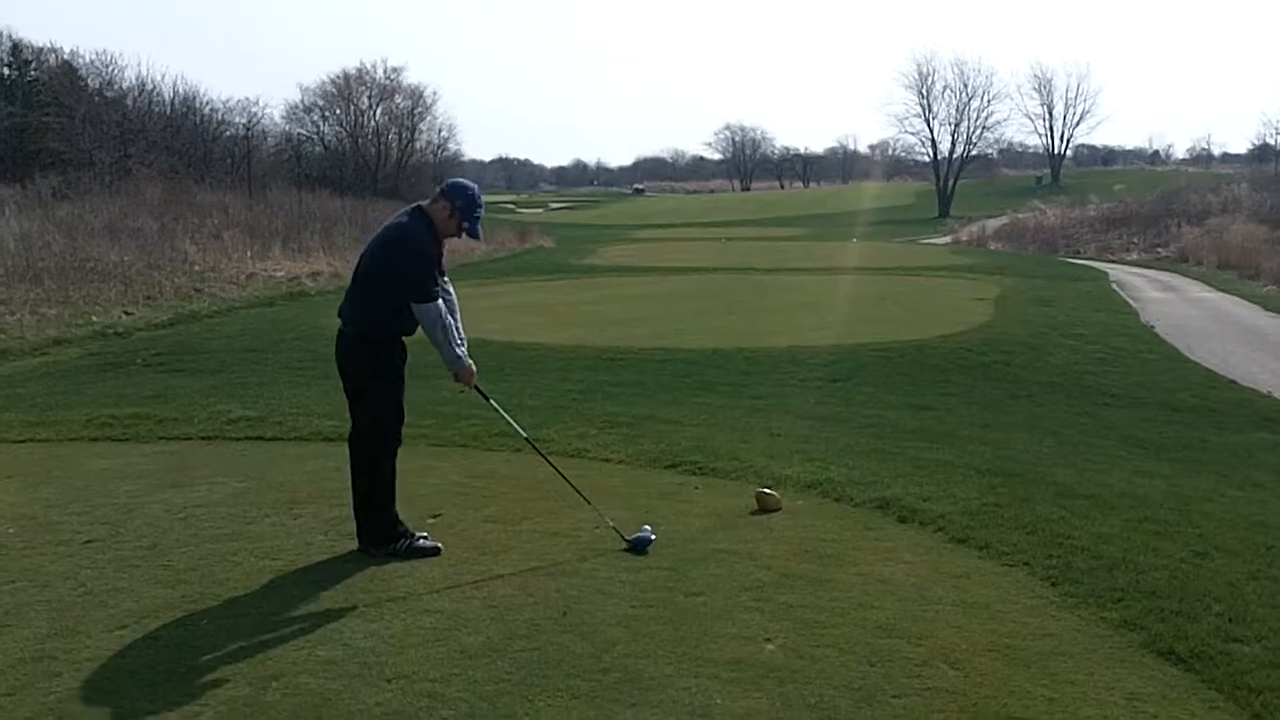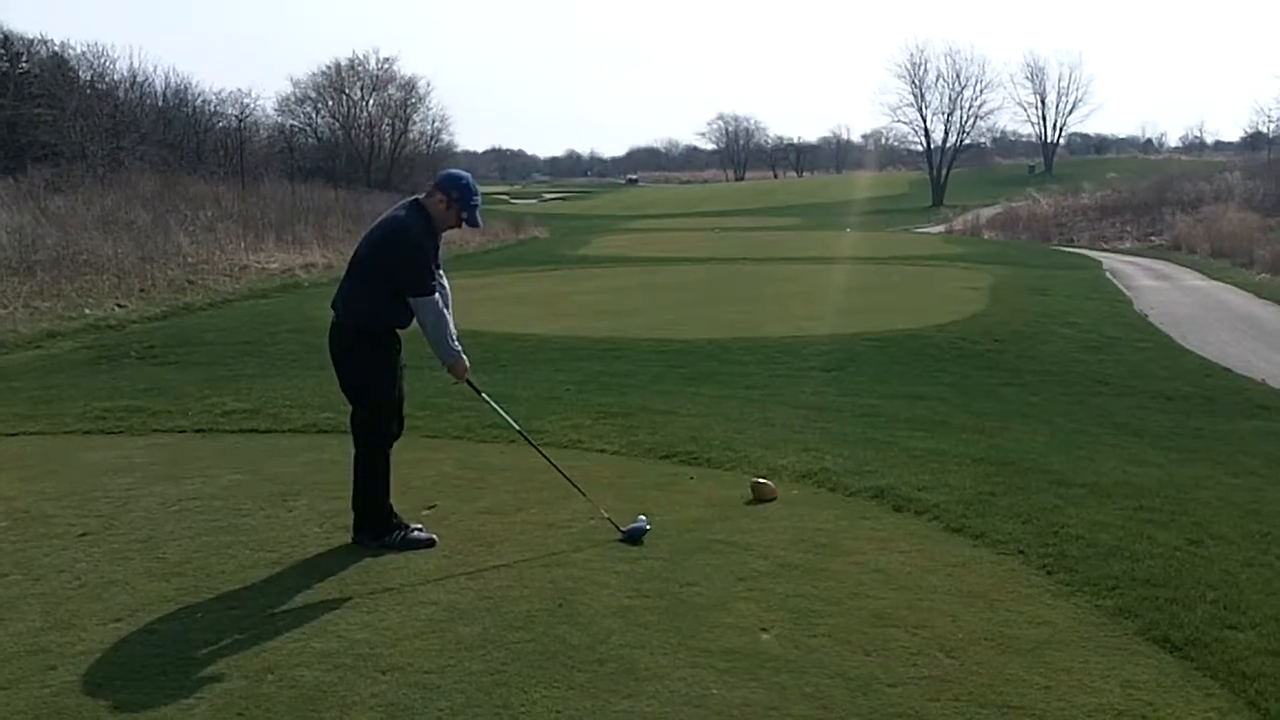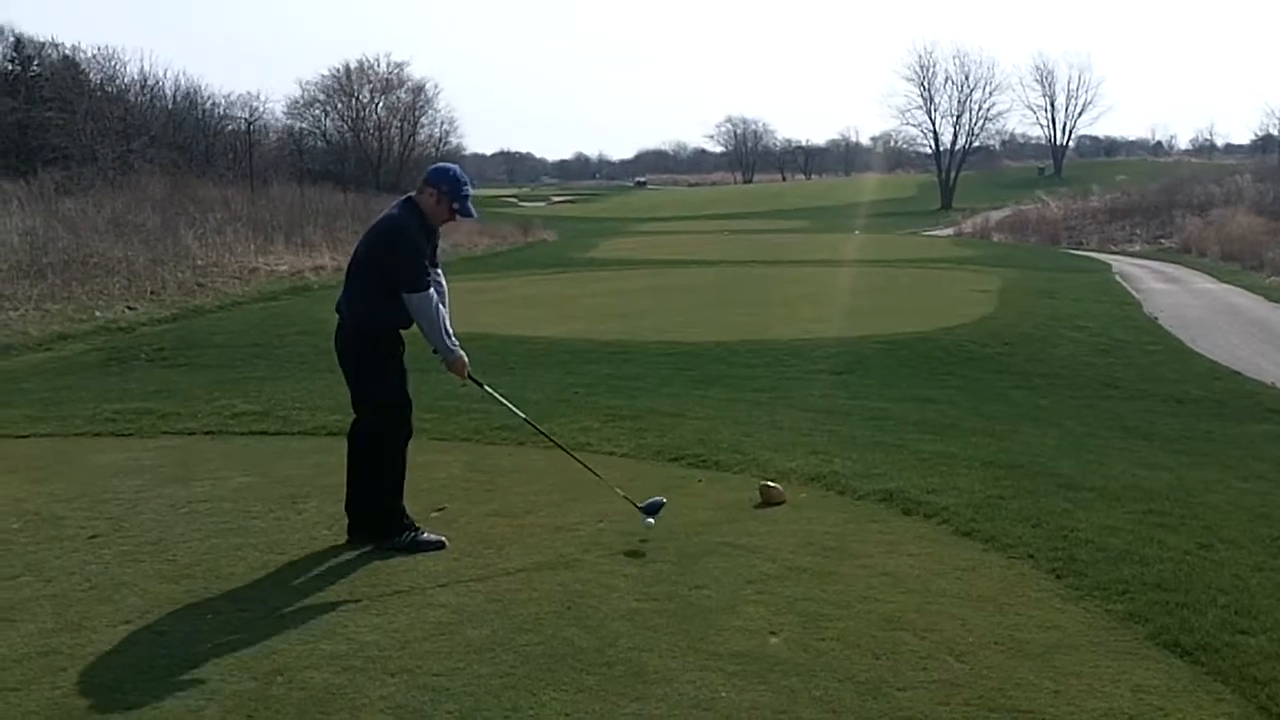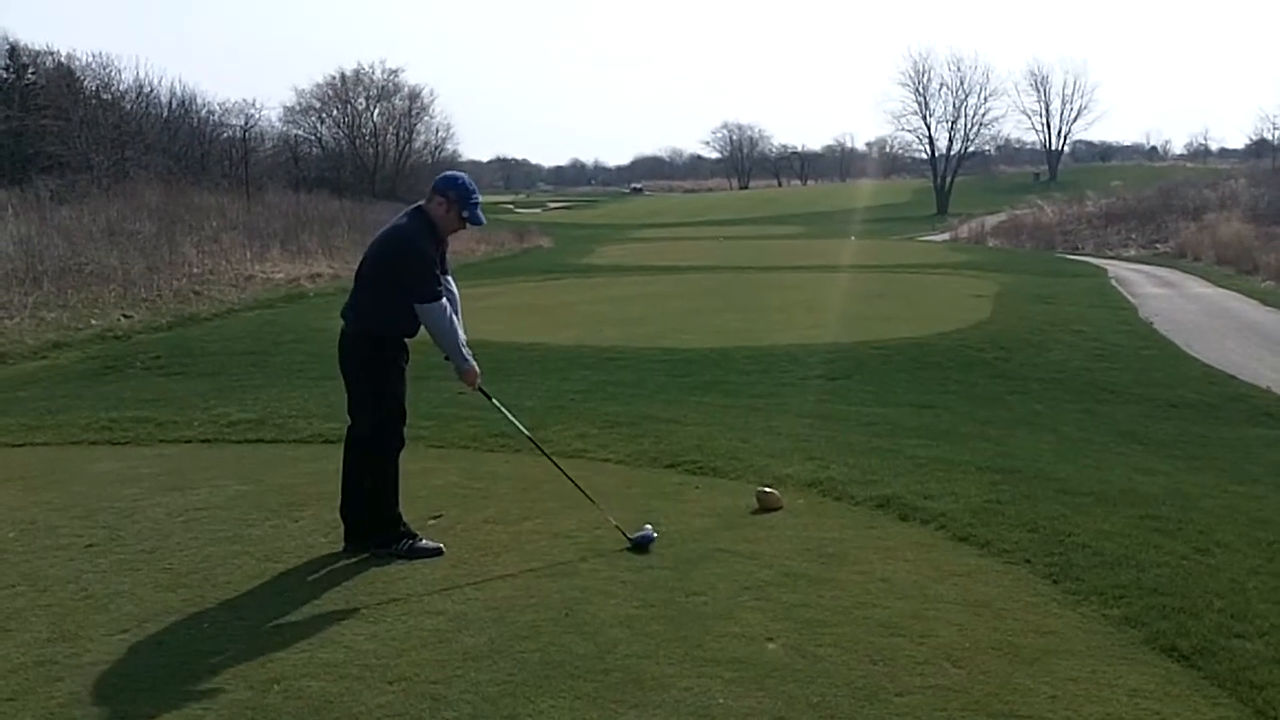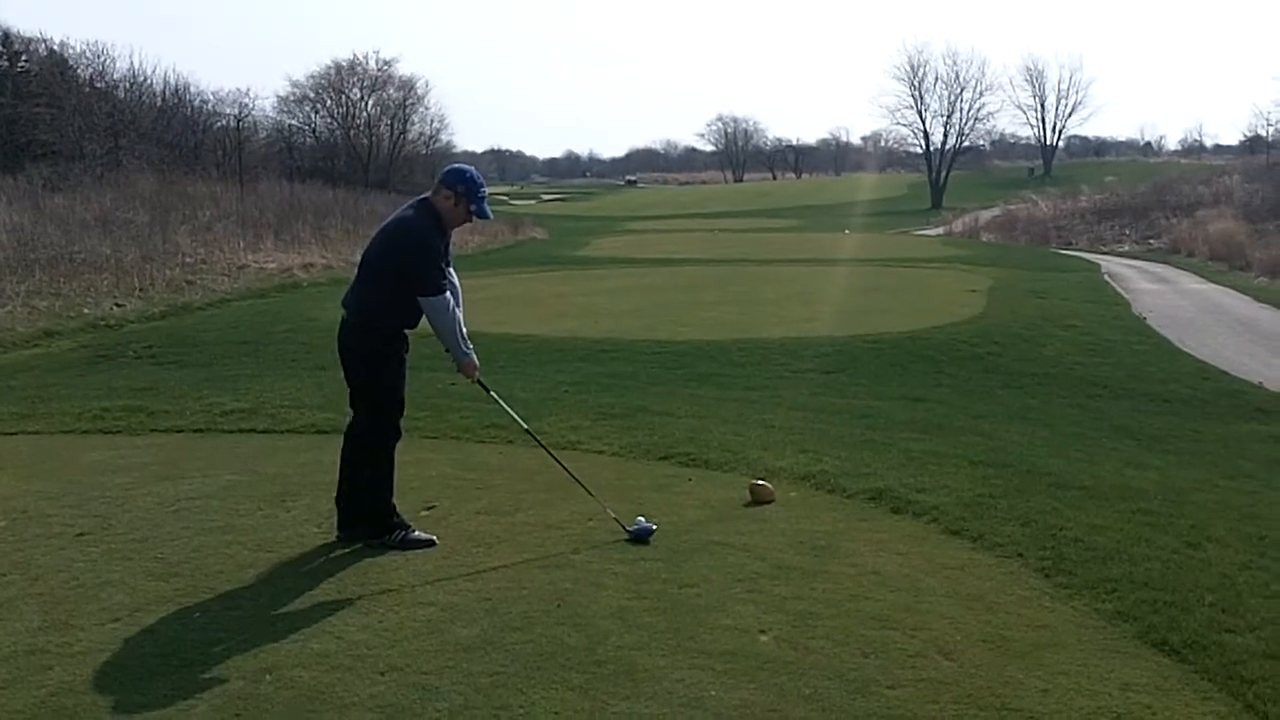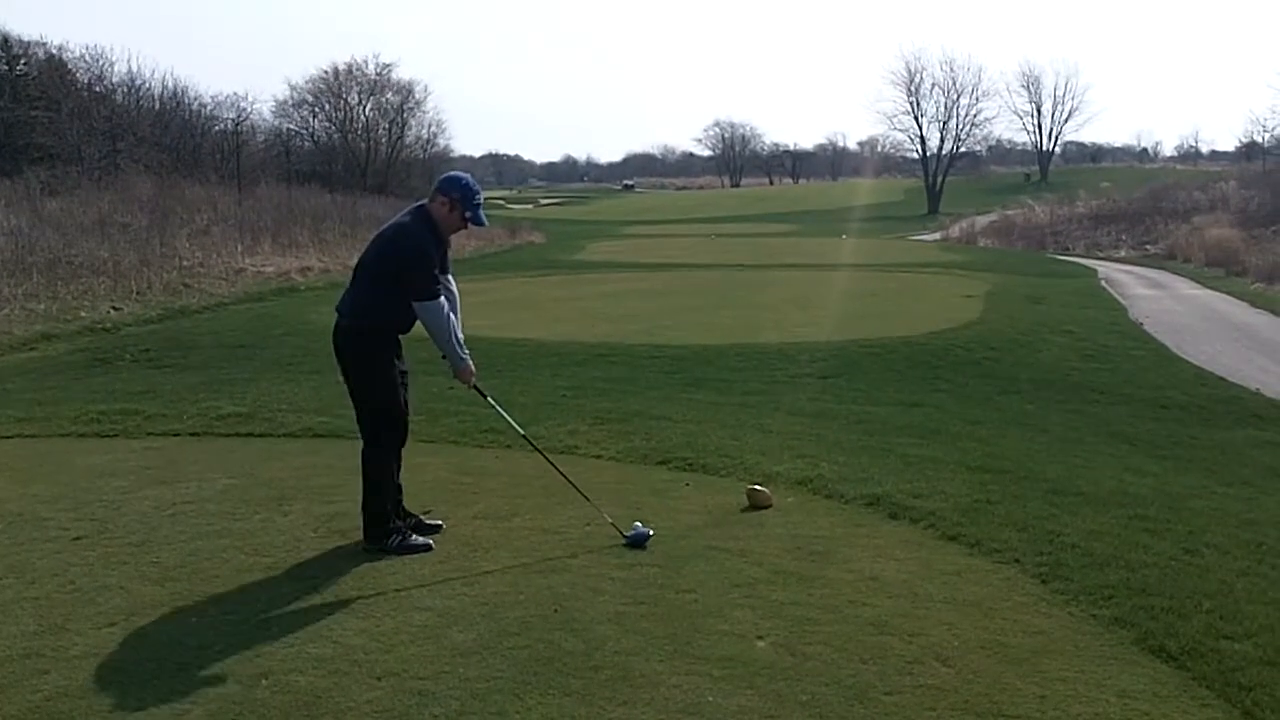
dt=0.5s
person 1, frame 1
left shoulder: (421, 232)
right shoulder: (410, 239)
left elbow: (443, 293)
right elbow: (430, 311)
left wrist: (461, 352)
right wrist: (457, 362)
left hip: (377, 342)
right hip: (367, 346)
left knee: (376, 435)
right knee: (379, 437)
left ankle: (377, 528)
right ankle: (383, 534)
person 1, frame 2
left shoulder: (419, 224)
right shoulder: (407, 232)
left elbow: (438, 285)
right elbow: (428, 305)
left wrist: (452, 348)
right wrist: (452, 356)
left hip: (373, 334)
right hip: (359, 338)
left knee: (385, 423)
right knee: (377, 427)
left ankle: (371, 518)
right ankle: (377, 525)
person 1, frame 3
left shoulder: (420, 225)
right shoulder: (401, 230)
left elbow: (435, 284)
right elbow: (422, 301)
left wrist: (448, 343)
right wrist: (449, 351)
left hip: (374, 335)
right hip: (366, 338)
left knee: (374, 426)
right knee: (390, 427)
left ankle: (364, 521)
right ankle: (391, 526)
person 1, frame 4
left shoulder: (428, 232)
right shoulder: (410, 240)
left elbow: (446, 291)
right elbow: (434, 310)
left wrist: (461, 351)
right wrist: (463, 361)
left hip: (375, 342)
right hip: (370, 345)
left knee: (367, 434)
right knee: (383, 437)
left ankle: (361, 530)
right ankle: (387, 534)
person 1, frame 5
left shoulder: (431, 223)
right shoulder: (416, 232)
left elbow: (449, 286)
right elbow: (437, 303)
left wrist: (462, 345)
right wrist: (463, 354)
left hip: (375, 332)
right hip: (371, 335)
left knee: (369, 424)
right knee: (380, 427)
left ankle: (354, 518)
right ankle: (379, 524)
person 1, frame 6
left shoulder: (432, 231)
right shoulder: (410, 238)
left elbow: (447, 291)
right elbow: (432, 308)
left wrist: (458, 351)
right wrist: (459, 359)
left hip: (381, 335)
right hip: (361, 336)
left knee: (394, 425)
right knee: (383, 427)
left ankle: (391, 513)
right ankle: (382, 528)
